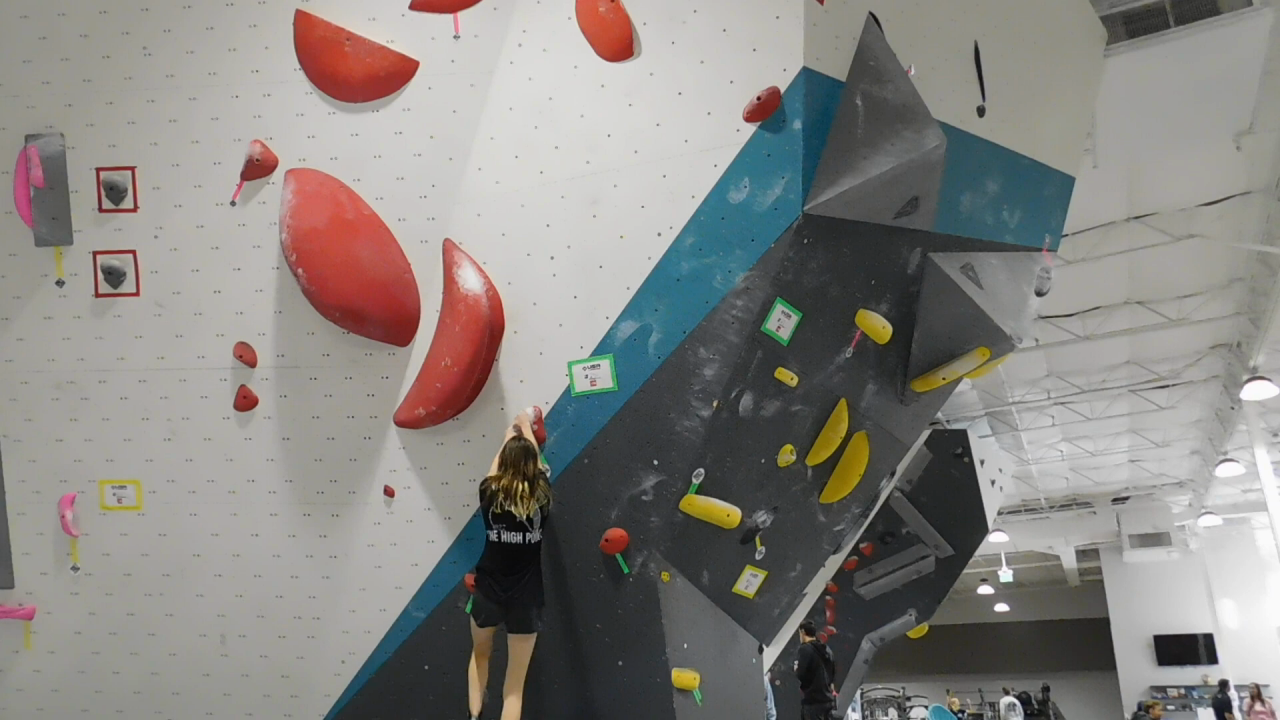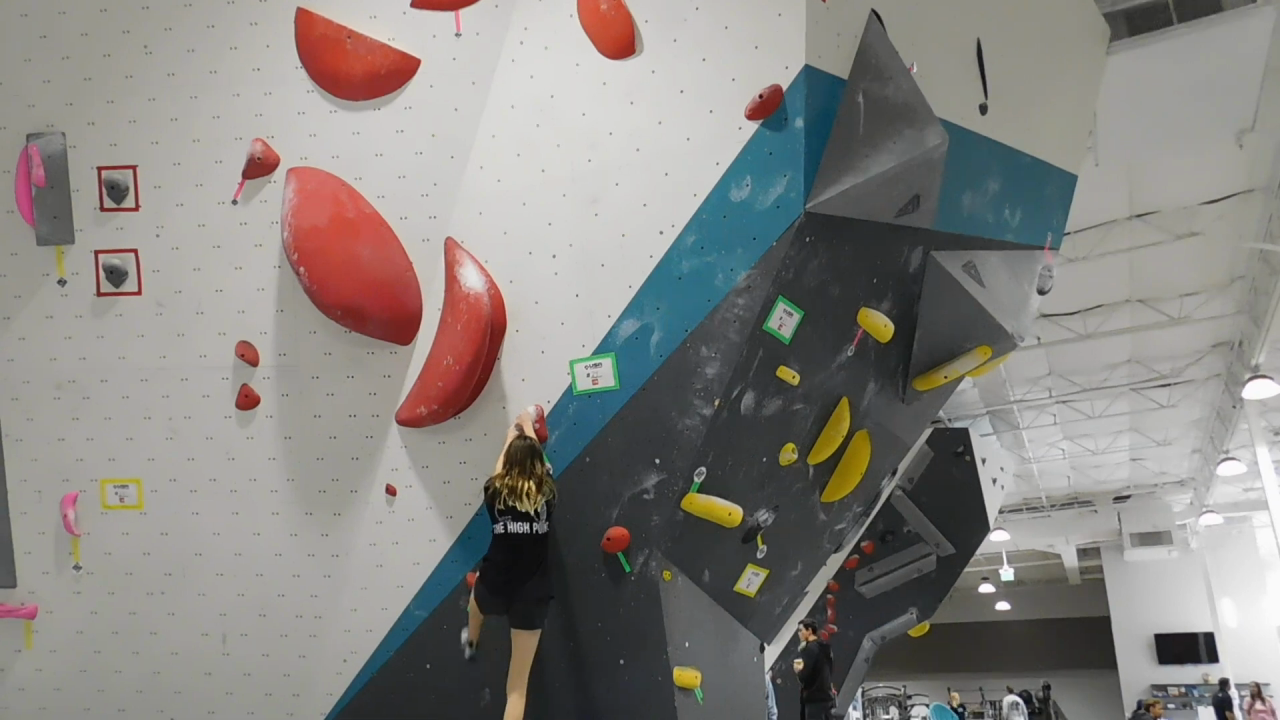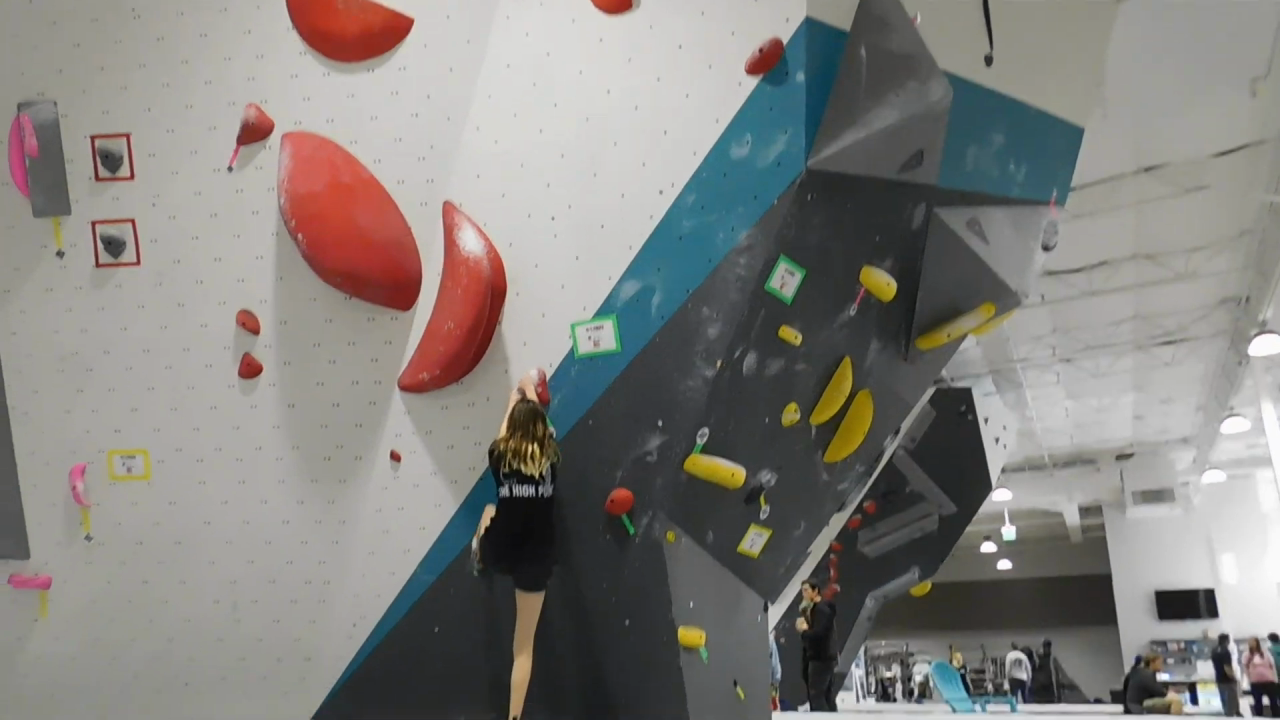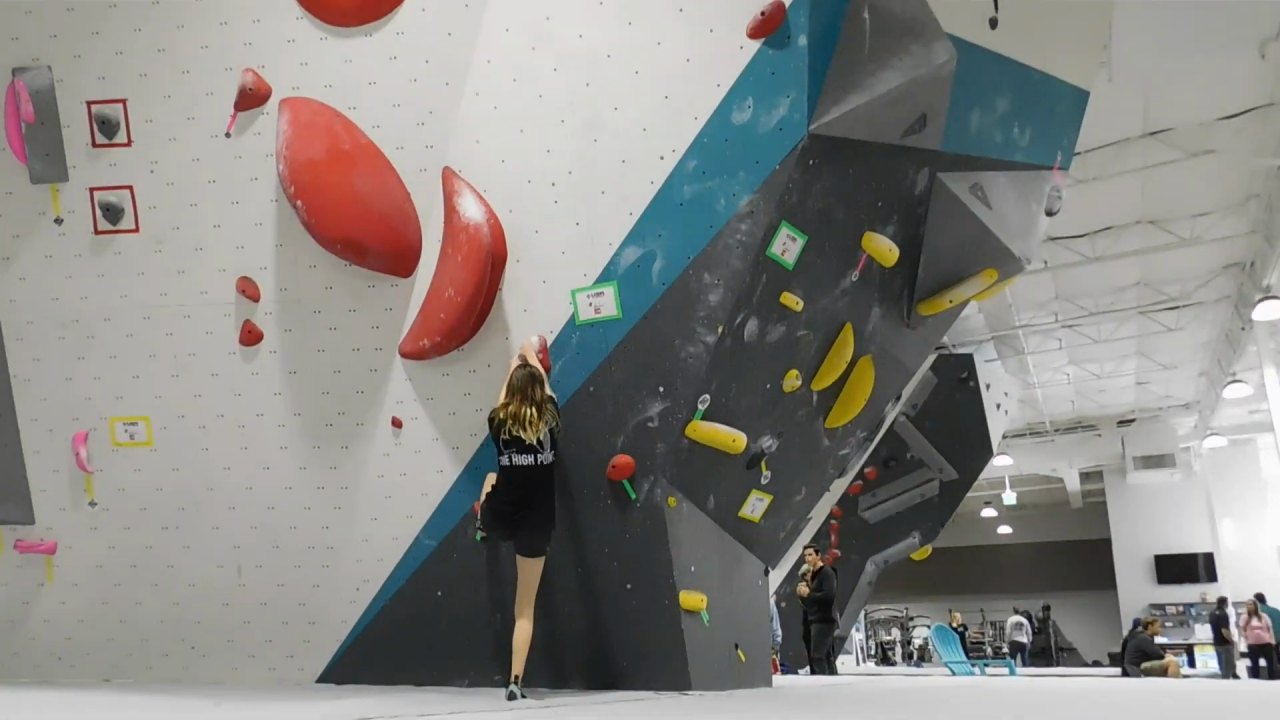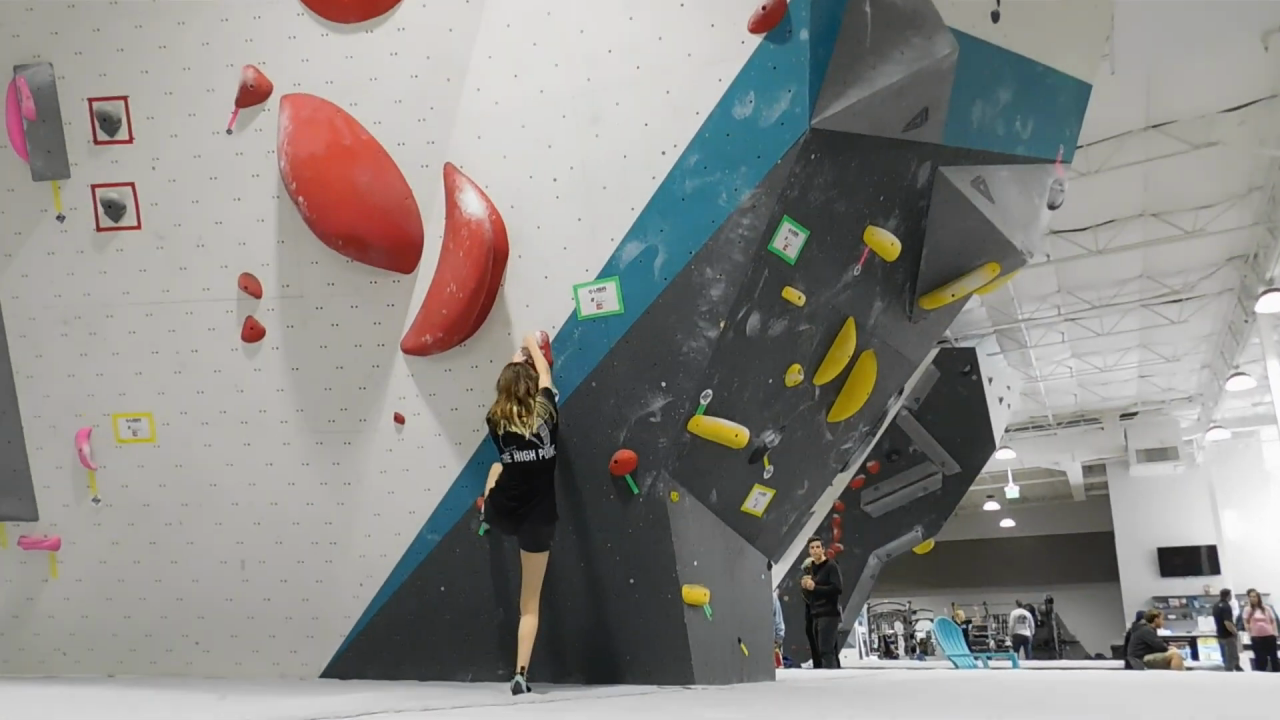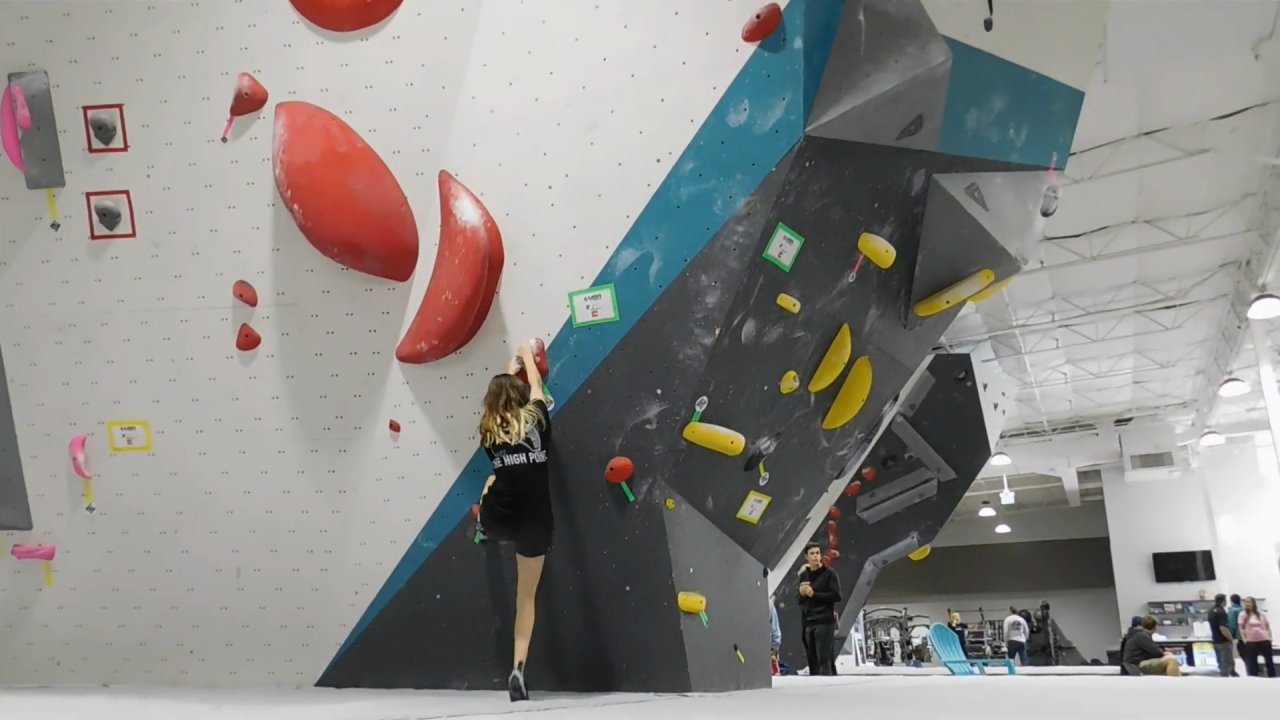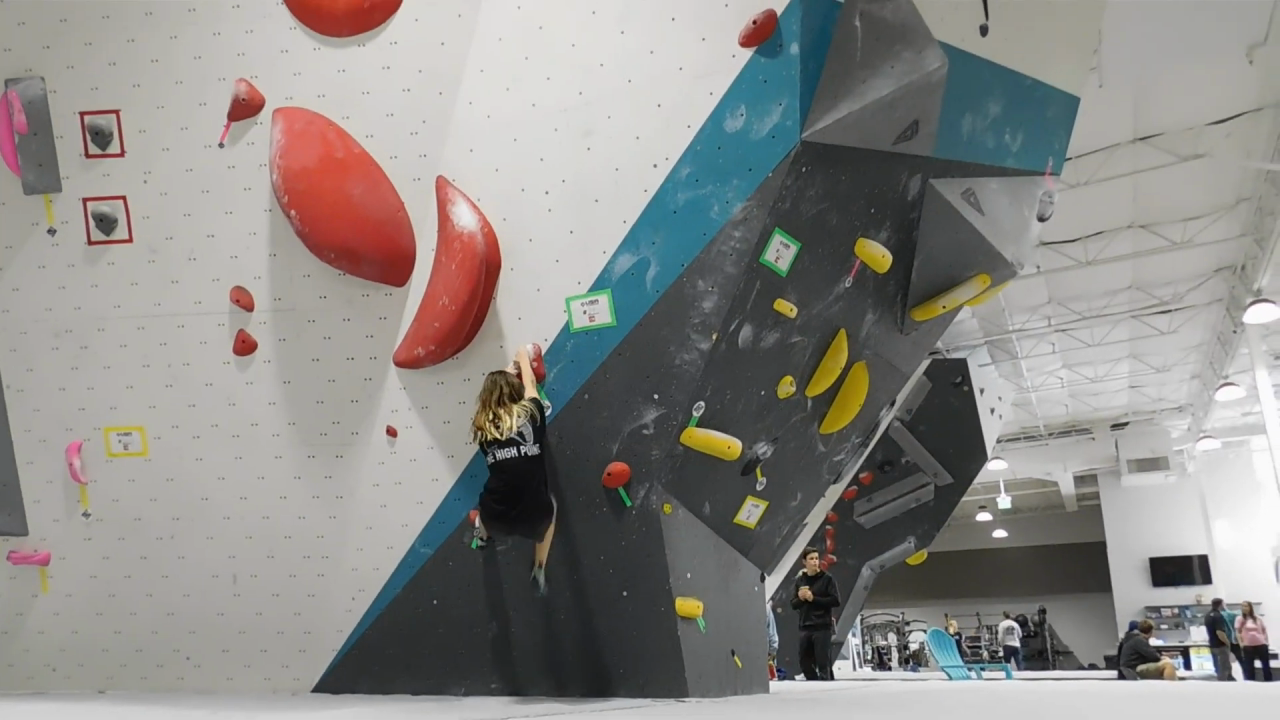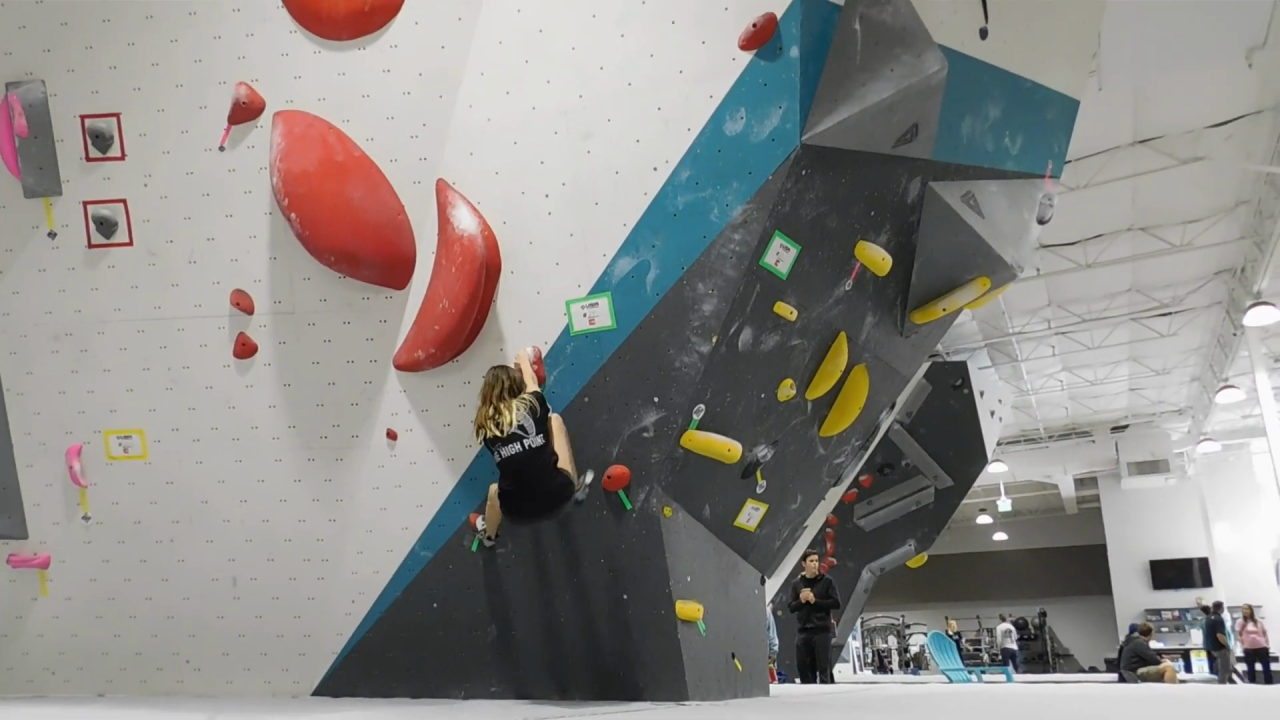
dt=0.2s
person 1, frame 1
left shoulder: (490, 492)
right shoulder: (541, 493)
left elbow: (496, 469)
right elbow: (535, 462)
left wrist: (509, 438)
right wrist: (527, 428)
left hip: (489, 593)
right hip: (526, 600)
left knee: (480, 657)
right knee: (514, 687)
person 1, frame 2
left shoulder: (495, 491)
right shoulder: (546, 490)
left elbow: (501, 466)
right elbow: (534, 456)
left wrist: (511, 437)
right wrist: (529, 429)
left hip: (493, 593)
right hip: (532, 597)
right knee: (518, 683)
left ankle: (470, 641)
person 1, frame 3
left shoulder: (500, 454)
right shoulder: (550, 453)
left elbow: (505, 432)
right elbow: (538, 421)
left wrist: (515, 401)
right wrist: (531, 394)
left hip: (498, 552)
right hip: (536, 559)
right knee: (524, 645)
left ankle: (478, 560)
person 1, frame 4
left shoulder: (498, 421)
right shoulder: (550, 418)
left elbow: (506, 399)
right elbow: (542, 383)
left wrist: (515, 366)
right wrist: (531, 357)
left hip: (498, 519)
right hip: (536, 525)
right knee: (525, 609)
left ankle: (481, 527)
right ankle: (515, 683)
person 1, frame 5
left shoulder: (497, 419)
right shoulder: (546, 410)
left elbow: (505, 416)
right elbow: (545, 375)
left wrist: (516, 361)
right wrist: (534, 348)
left hip: (501, 513)
right hip: (539, 518)
right knee: (530, 601)
left ankle: (485, 518)
right ankle: (520, 675)
person 1, frame 6
left shoulder: (487, 429)
right shoulder: (536, 417)
left elbow: (499, 391)
right elbow: (536, 385)
left wrist: (510, 370)
right wrist: (527, 355)
left hip: (497, 518)
right hip: (536, 522)
right knee: (527, 598)
left ankle: (484, 527)
right ankle: (518, 670)
person 1, frame 7
left shoulder: (482, 427)
right shoulder: (531, 414)
right elbow: (530, 386)
left wrist: (509, 372)
right wrist: (524, 360)
left hip: (496, 517)
right hip: (535, 518)
right knee: (543, 508)
left ankle: (482, 536)
right ankle: (539, 569)
person 1, frame 8
left shoulder: (483, 423)
right shoulder: (531, 404)
right elbow: (531, 382)
right wrist: (524, 362)
left hip: (517, 512)
right hip: (558, 497)
left knee: (494, 491)
right knee: (554, 419)
left ankle: (489, 536)
right ankle: (578, 488)
